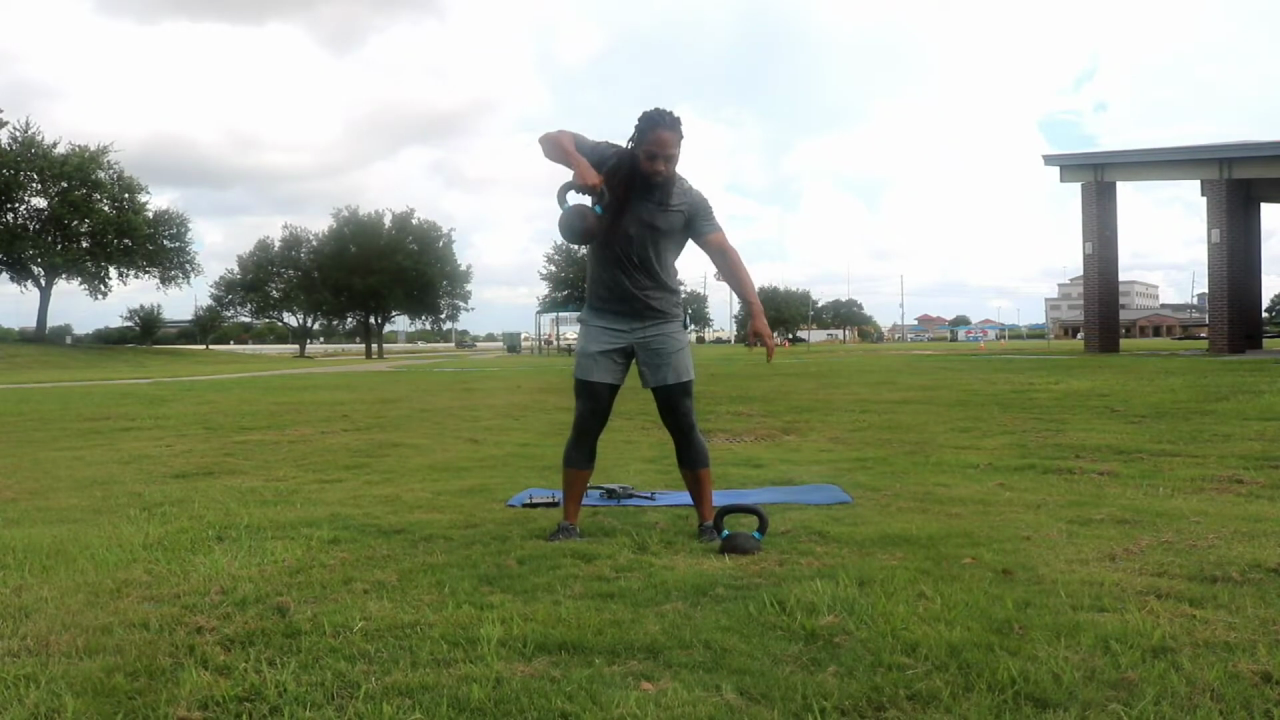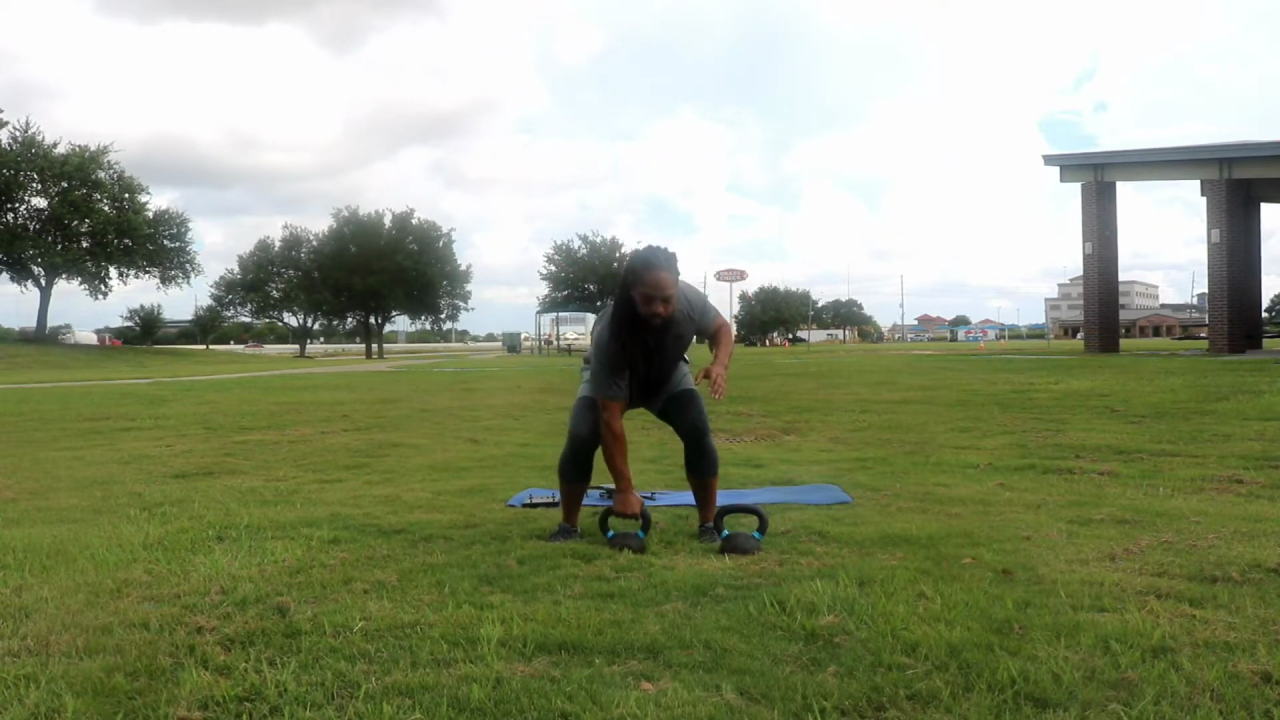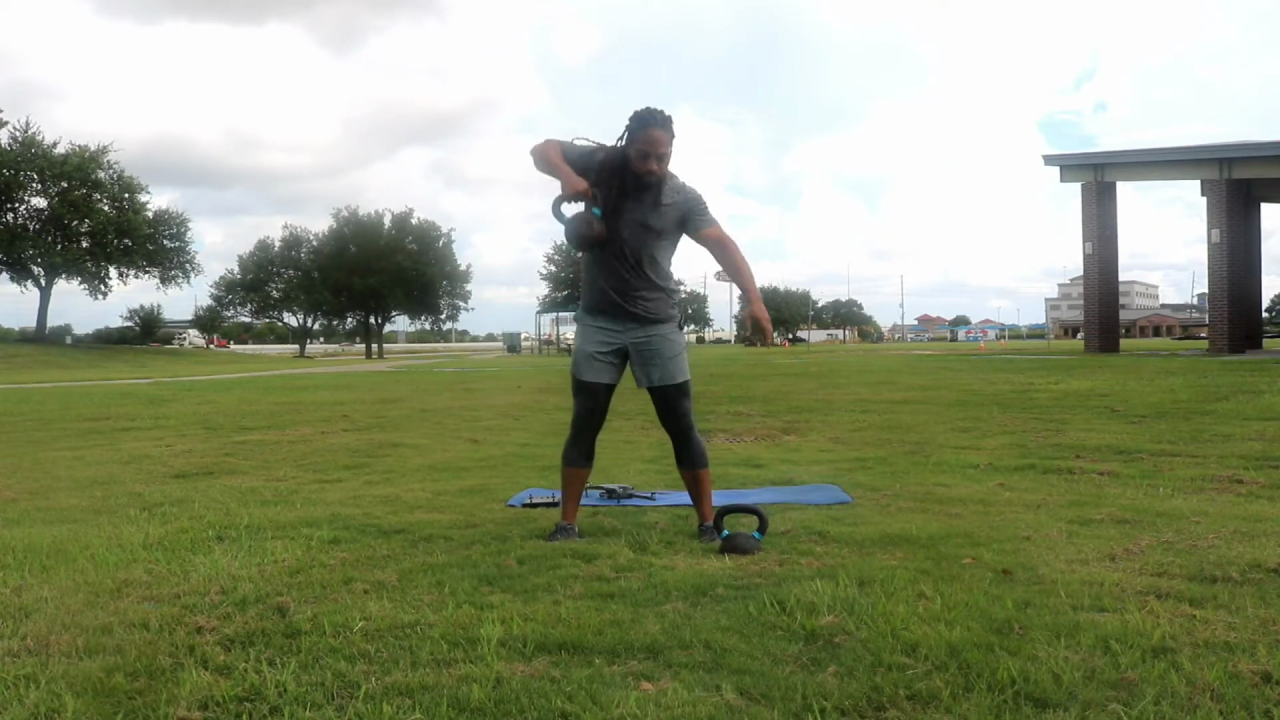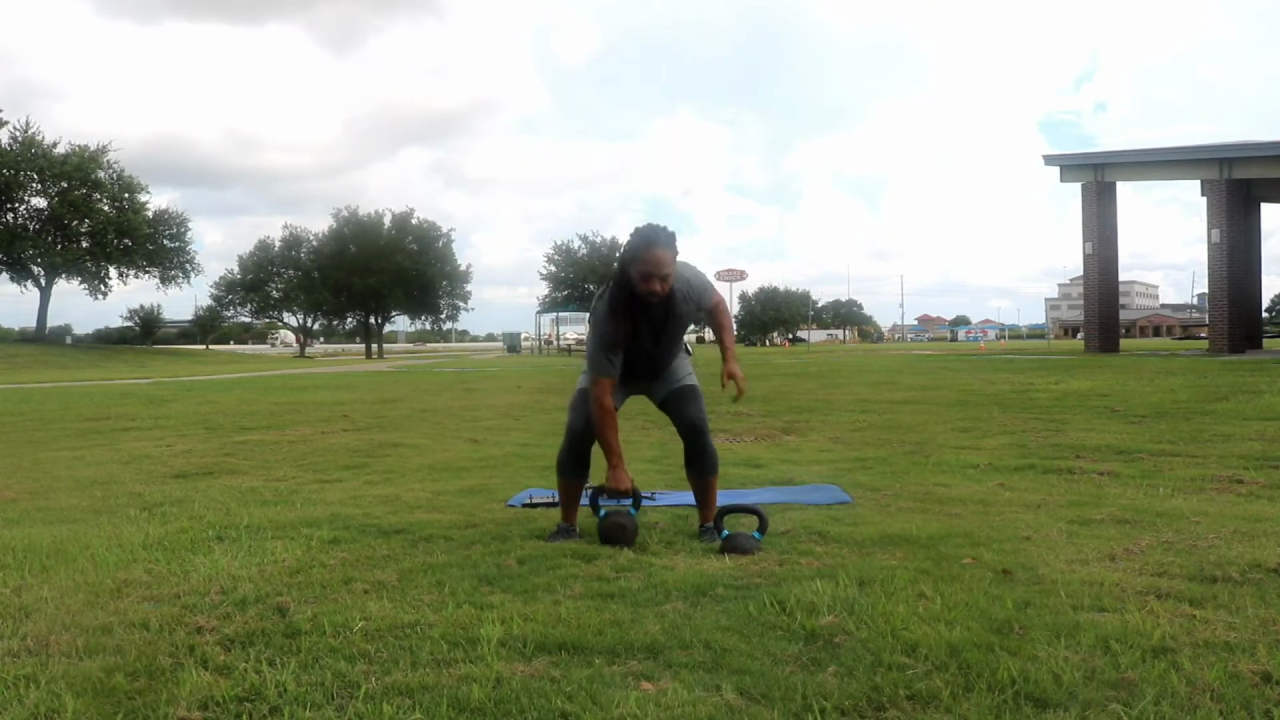
dt=0.7s
person 1, frame 1
left shoulder: (689, 199)
right shoulder: (610, 164)
left elbow: (723, 253)
right elbow: (552, 139)
left wrist: (755, 311)
right wrist: (579, 165)
left hip: (662, 324)
right hip: (604, 323)
left knee: (683, 426)
right knee: (586, 425)
left ankle: (708, 523)
right ankle: (569, 524)
person 1, frame 2
left shoulder: (691, 301)
right shoulder: (611, 329)
left elbow: (721, 329)
right elbow: (611, 420)
left wrist: (719, 363)
right wrist: (624, 490)
left hip: (668, 378)
right hip: (613, 385)
left knee: (698, 430)
right knee: (581, 437)
left ankle: (708, 524)
right ankle: (568, 524)
person 1, frame 3
left shoulder: (682, 196)
right shoulder: (602, 165)
left elbow: (722, 245)
right elbow: (543, 149)
left wrist: (753, 299)
right wrist: (565, 175)
left hip: (657, 324)
right hip: (599, 322)
left knee: (680, 425)
right knee: (585, 424)
left ankle: (707, 523)
right ankle: (567, 523)
person 1, frame 4
left shoulder: (691, 282)
right shoulder: (609, 310)
left elbow: (717, 307)
right elbow: (600, 396)
left wrist: (729, 359)
right wrist: (616, 466)
left hip: (668, 365)
right hip: (615, 374)
left knee: (697, 428)
right knee: (577, 431)
left ankle: (708, 525)
right ankle: (567, 525)
